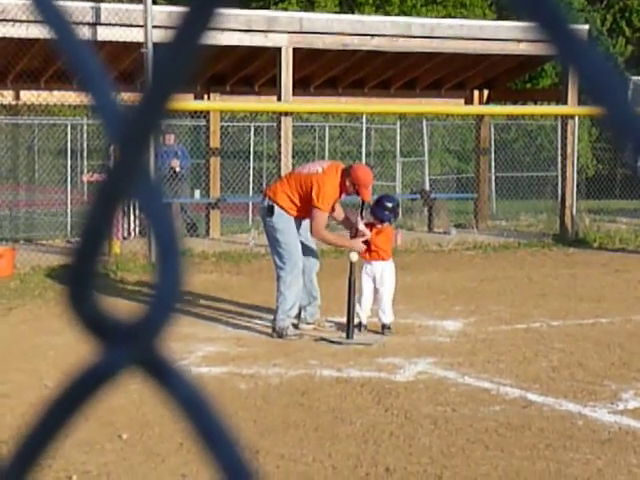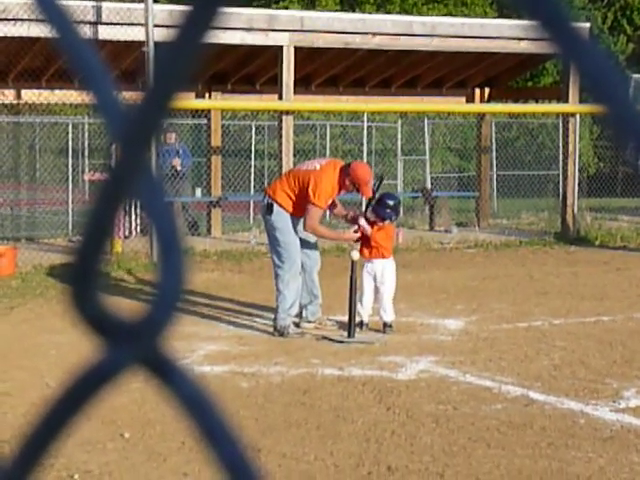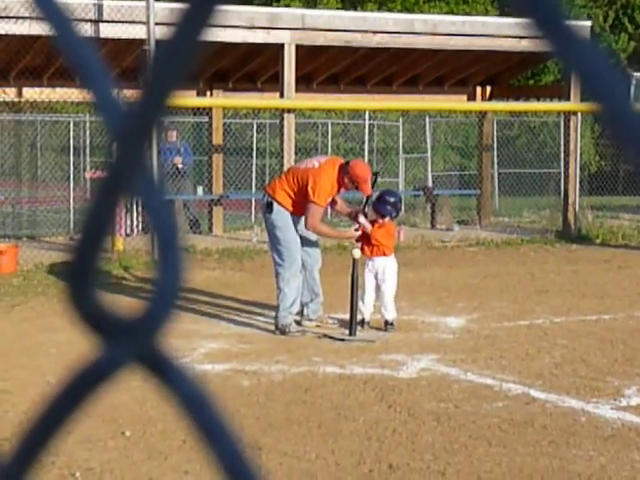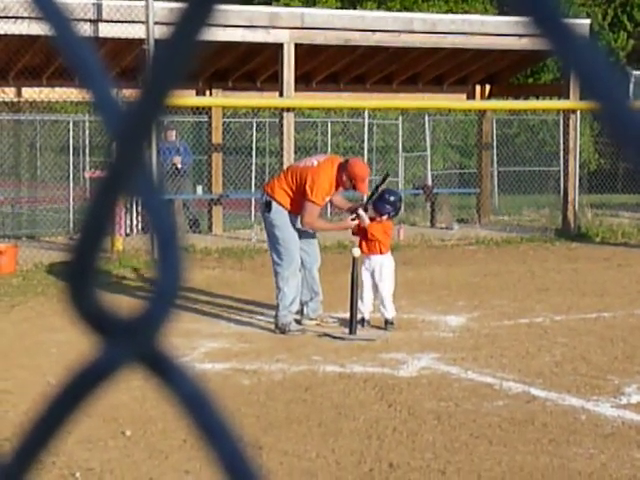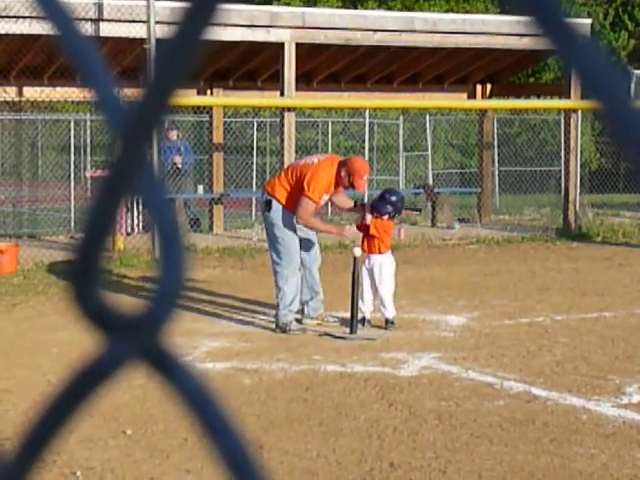
dt=0.3s
person 1, frame 1
left shoulder: (341, 172)
right shoulder: (326, 184)
left elbow: (332, 204)
right elbow: (317, 231)
left wrist: (352, 225)
right wrist: (349, 244)
left hip: (296, 210)
right hip: (277, 208)
left knee: (309, 263)
right knee: (292, 265)
left ankle: (308, 317)
right ankle: (281, 324)
person 1, frame 2
left shoulder: (341, 170)
right shoulder: (324, 181)
left elbow: (331, 199)
right elbow: (310, 226)
left wrist: (347, 216)
right wrist: (343, 236)
left hip: (298, 209)
right hip: (279, 208)
left knee: (311, 262)
right knee: (290, 264)
left ankle: (310, 315)
right ankle: (283, 323)
person 1, frame 3
left shoulder: (341, 167)
right shoulder: (323, 179)
left elbow: (332, 196)
right elbow: (312, 224)
left wrist: (350, 213)
right wrist: (344, 235)
left hip: (299, 207)
right hip: (279, 206)
left knee: (312, 260)
right knee: (291, 263)
left ankle: (311, 313)
right ankle: (284, 321)
person 1, frame 4
left shoulder: (339, 166)
right shoulder: (321, 178)
left elbow: (333, 193)
right elbow: (308, 221)
left wrist: (351, 208)
right wrist: (342, 225)
left hip: (298, 206)
right hip: (278, 205)
left knee: (311, 260)
right knee: (290, 262)
left ankle: (311, 312)
right ankle: (284, 320)
person 1, frame 5
left shoulder: (340, 168)
right shoulder: (320, 175)
left elbow: (336, 195)
right elbow: (303, 217)
left wrist: (359, 208)
right wrist: (337, 230)
left hip: (299, 205)
right hip: (277, 204)
left knee: (311, 259)
right knee: (289, 261)
left ankle: (312, 311)
right ankle: (285, 320)
person 2, frame 1
left shoulder: (388, 231)
right shoulder: (368, 227)
left elbow: (375, 243)
left hip: (384, 267)
right hip: (368, 266)
left knee: (384, 296)
right knee: (365, 295)
left ankle: (386, 323)
right ankle: (362, 321)
person 2, frame 2
left shoulder: (388, 228)
right shoulder: (370, 225)
left elbow: (374, 237)
left wrist: (364, 225)
right wrist: (360, 224)
left hip: (384, 265)
right hip: (369, 264)
left knee: (385, 295)
right knee: (366, 294)
left ankle: (387, 321)
right ankle: (363, 320)
person 2, frame 3
left shoulder: (389, 227)
right shoulder: (371, 224)
left elbow: (374, 235)
right elbow: (359, 237)
left wrist: (364, 223)
right wrist: (360, 224)
left hip: (386, 263)
right hip: (370, 262)
left knee: (386, 293)
right knee: (368, 292)
left ankle: (389, 320)
right ankle: (365, 318)
person 2, frame 4
left shoulder: (386, 225)
right shoulder: (370, 220)
left elbow: (370, 228)
right elbow: (356, 230)
left wrist: (363, 215)
right wrist: (359, 217)
left hip: (383, 261)
right hip: (368, 260)
left knee: (384, 291)
right knee: (366, 290)
left ankle: (389, 318)
right ankle: (364, 317)
person 2, frame 5
left shoulder: (387, 224)
right shoulder: (375, 220)
left elbow: (369, 221)
right elbow: (360, 225)
left wrist: (368, 212)
right wrist: (366, 212)
left hip: (383, 261)
right hip: (369, 259)
left knee: (384, 291)
right knee: (366, 290)
left ankle: (389, 318)
right ankle: (365, 316)
